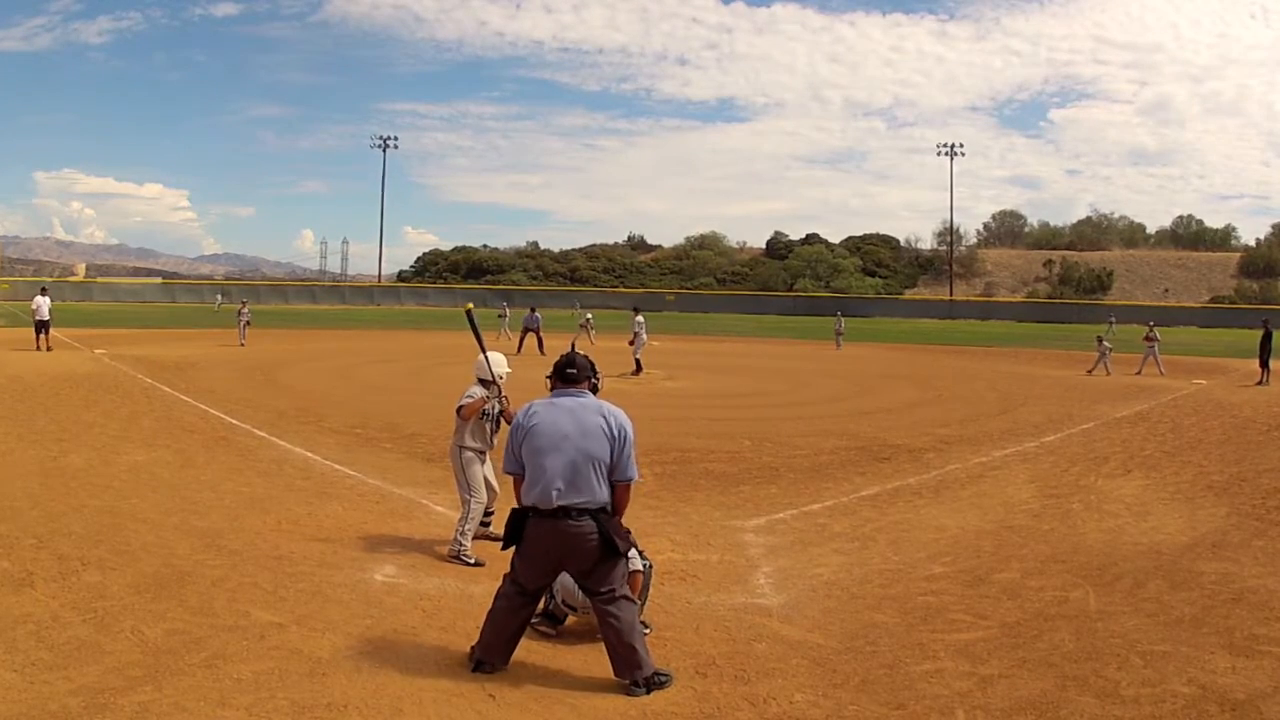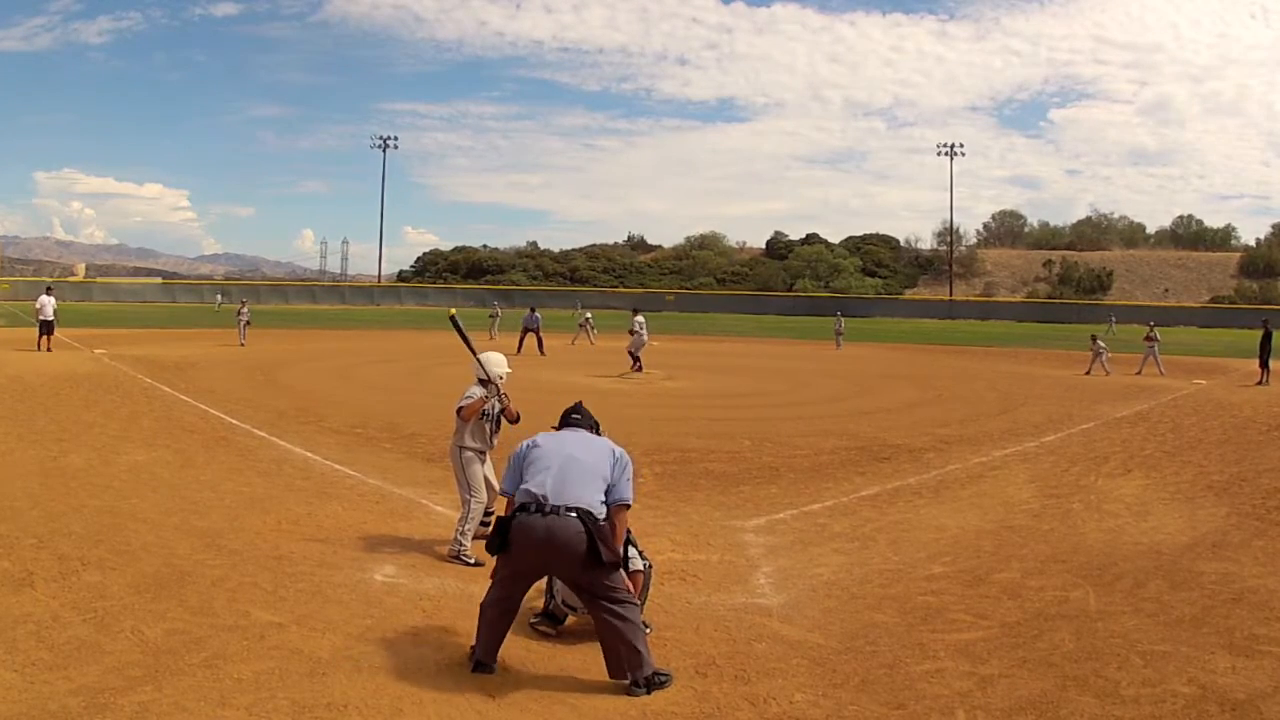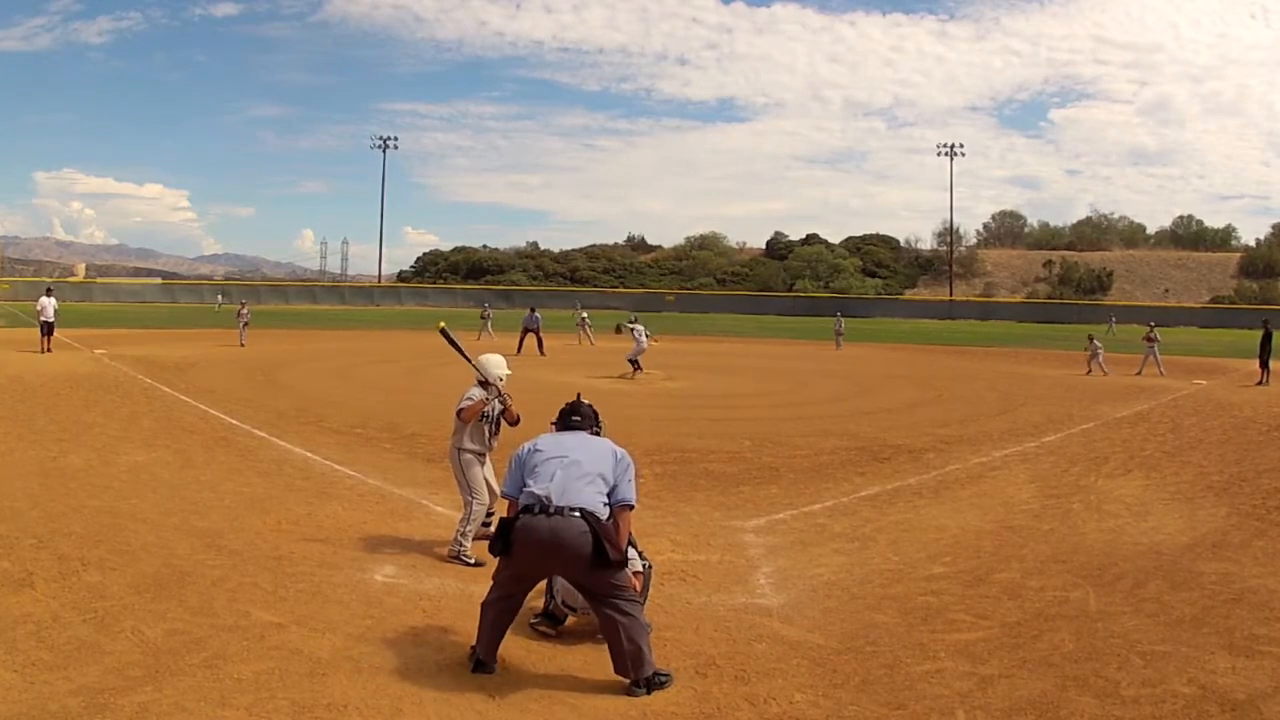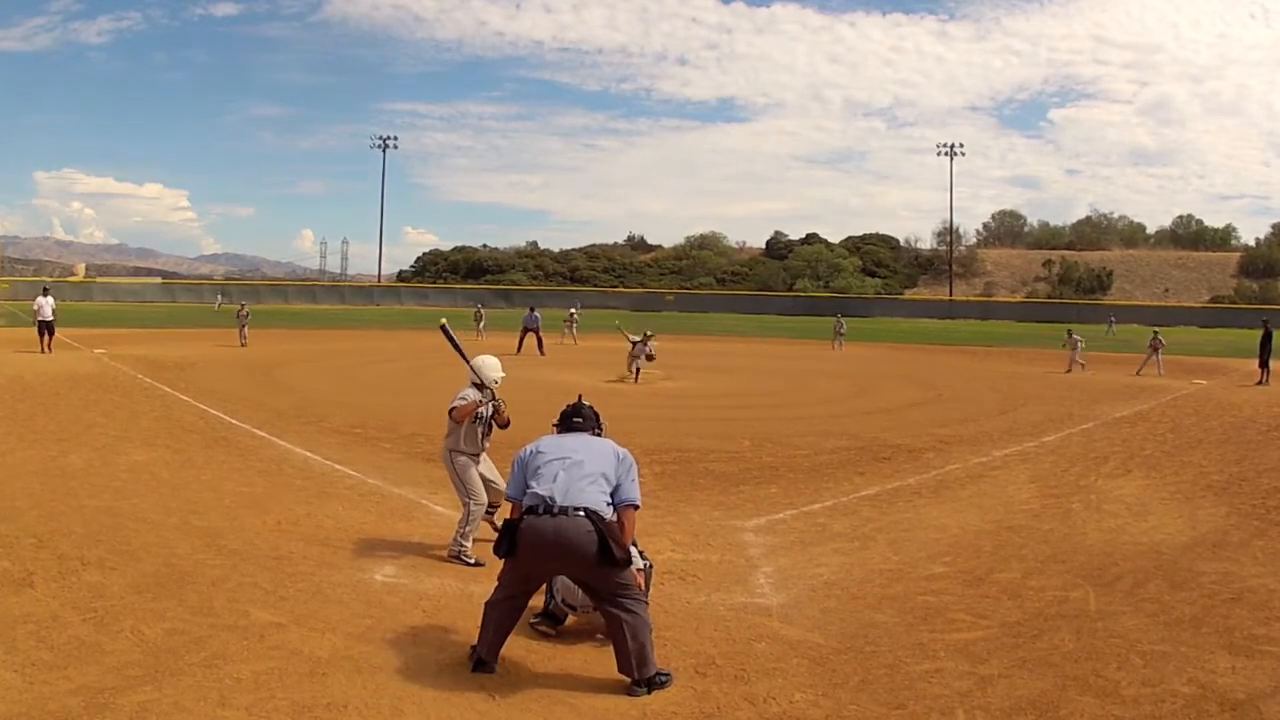
dt=0.4s
person 1, frame 1
left shoulder: (527, 414)
right shoulder: (614, 417)
left elbow: (517, 479)
right elbow: (623, 485)
right wrist: (611, 526)
left hip: (539, 525)
right hip: (590, 527)
left knee: (517, 593)
right knee: (614, 600)
left ankle: (486, 658)
person 1, frame 2
left shoulder: (531, 444)
right shoulder: (614, 451)
left elbow: (511, 501)
right elbow: (618, 513)
left wrist: (510, 546)
right wrist: (614, 563)
left hip: (526, 526)
right hip: (577, 531)
left knee: (502, 592)
right knee: (617, 600)
person 1, frame 3
left shoulder: (531, 447)
right shoulder: (615, 453)
left elbow: (513, 506)
right elbow: (622, 515)
left wrist: (512, 550)
right wrist: (617, 562)
left hip: (530, 528)
right hip: (581, 532)
left knee: (504, 590)
right knee: (622, 598)
person 1, frame 4
left shoulder: (533, 448)
right shoulder: (617, 453)
left elbow: (516, 508)
right elbow: (626, 514)
left wrist: (514, 554)
right wrist: (621, 561)
left hip: (534, 529)
right hip: (586, 531)
left knee: (508, 591)
right knee: (627, 597)
person 2, frame 1
left shoulder: (495, 394)
right shoulder: (475, 392)
left elbow: (512, 421)
right elbow: (463, 413)
left wrist: (505, 408)
right wrist: (487, 397)
left hip: (481, 452)
right hip: (466, 452)
left knee: (492, 492)
right knee: (476, 499)
left ankle: (482, 529)
right ankle: (458, 549)
person 2, frame 2
left shoulder: (496, 394)
right shoulder: (475, 392)
left elbow: (514, 419)
right elbow: (463, 414)
left wrist: (506, 405)
right wrist: (486, 397)
left hip: (482, 452)
right hip: (466, 452)
left knee: (492, 492)
right knee: (476, 499)
left ankle: (482, 529)
right ankle: (459, 549)
person 2, frame 3
left shoulder: (496, 396)
right shoulder: (474, 394)
left elbow: (514, 421)
right elbow: (463, 416)
left wrist: (508, 406)
right wrist: (487, 399)
left hip: (482, 454)
right hip: (465, 454)
left knee: (492, 494)
right knee: (478, 500)
left ankle: (482, 529)
right ankle: (459, 549)
person 2, frame 4
left shoulder: (488, 398)
right shoulder: (468, 396)
left elbow: (503, 424)
right elbow: (455, 416)
left wrist: (500, 410)
right wrist: (482, 401)
left hip: (477, 454)
right hip: (459, 455)
left knee: (498, 488)
right knee: (476, 502)
left ankle: (489, 515)
right ankle: (459, 550)
